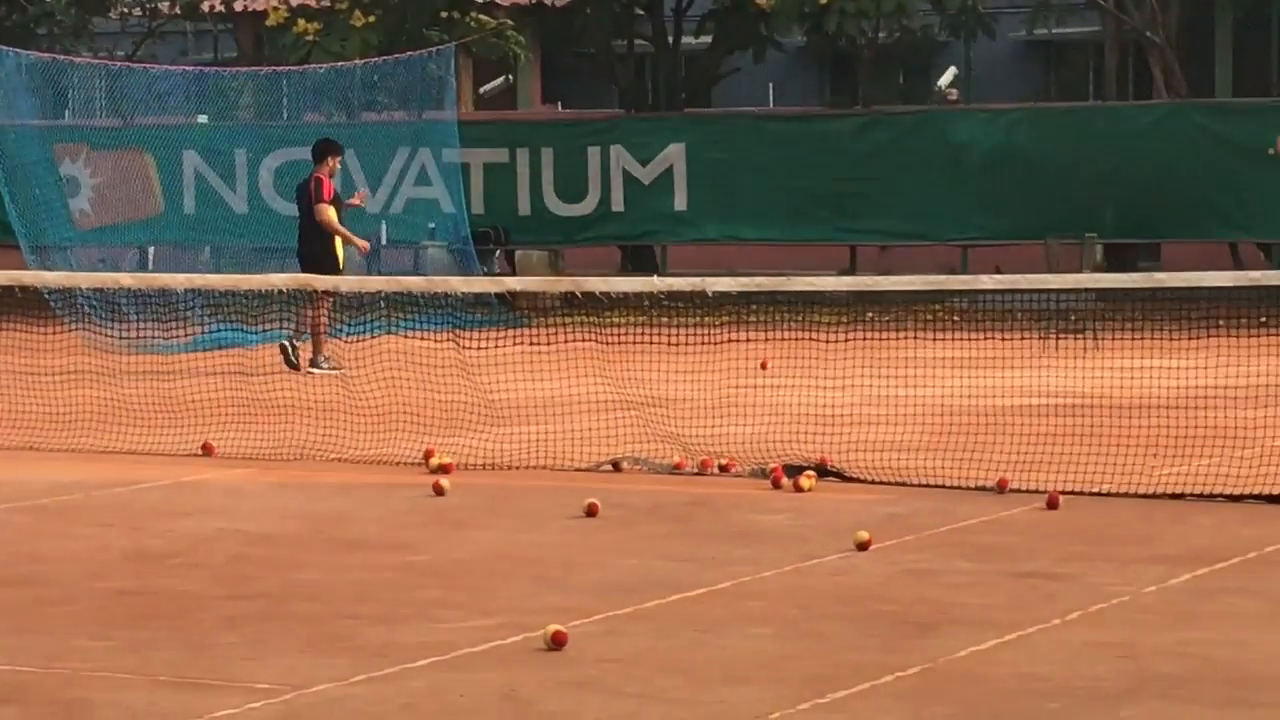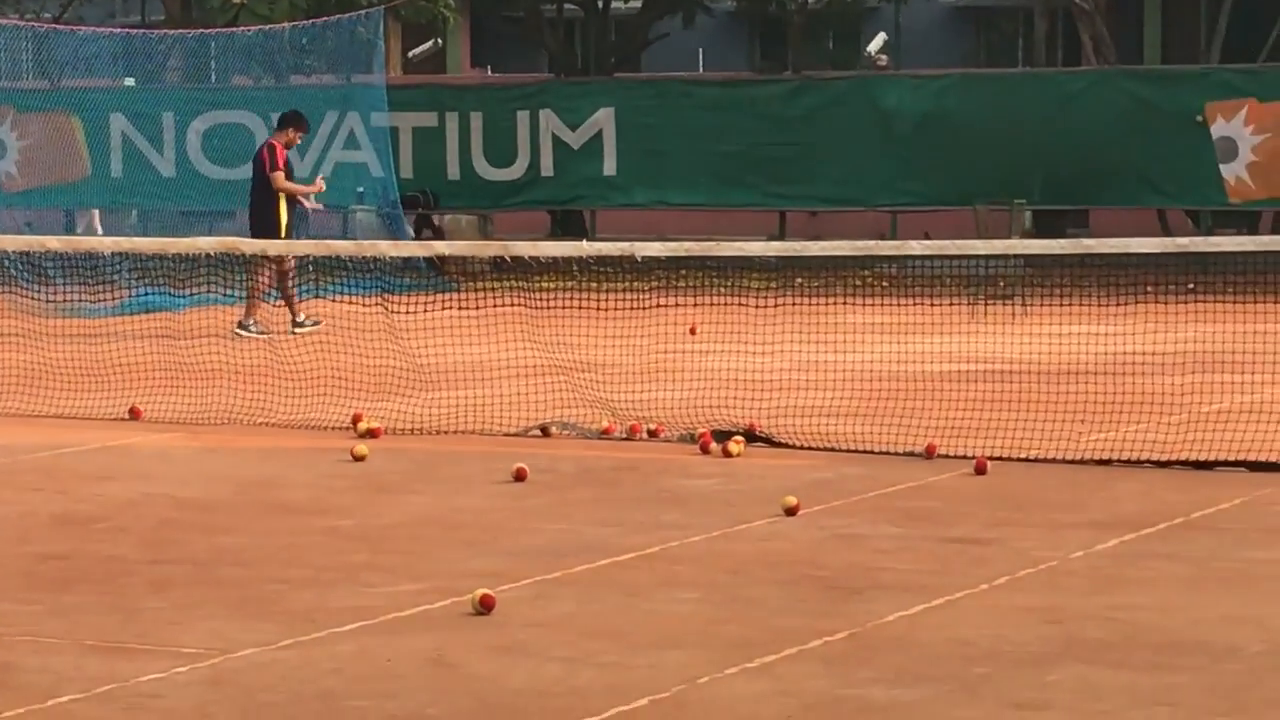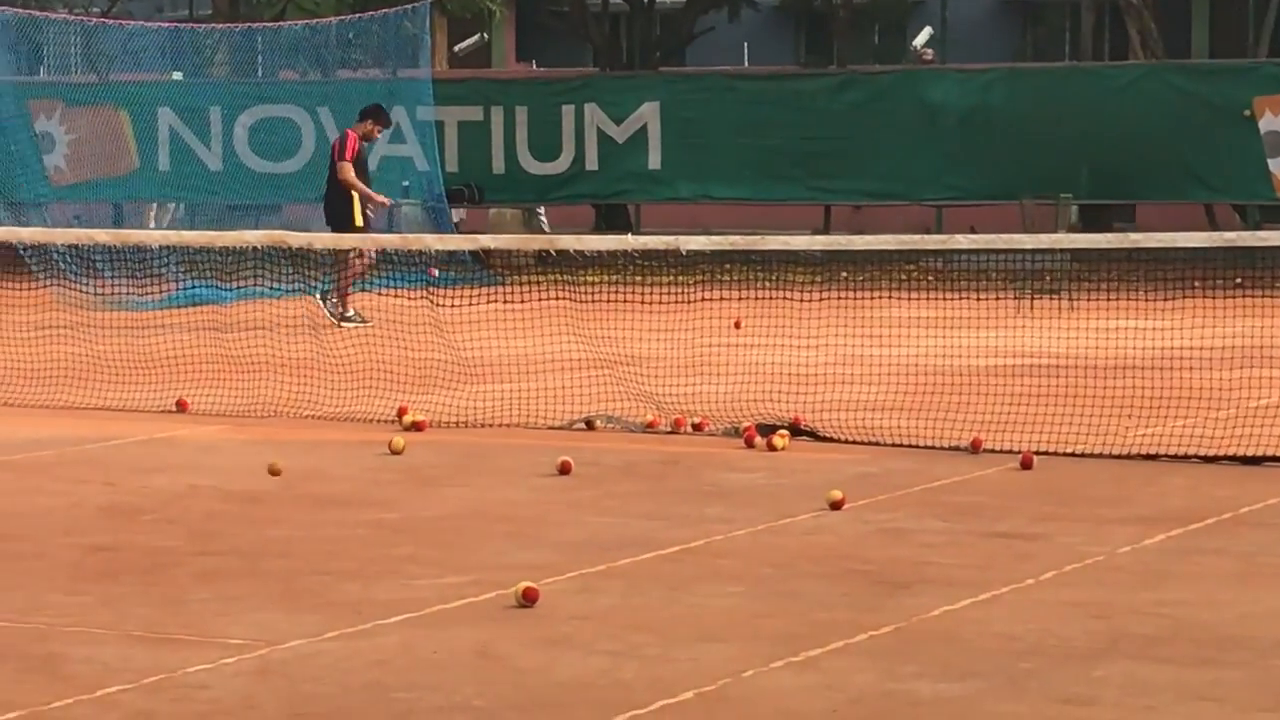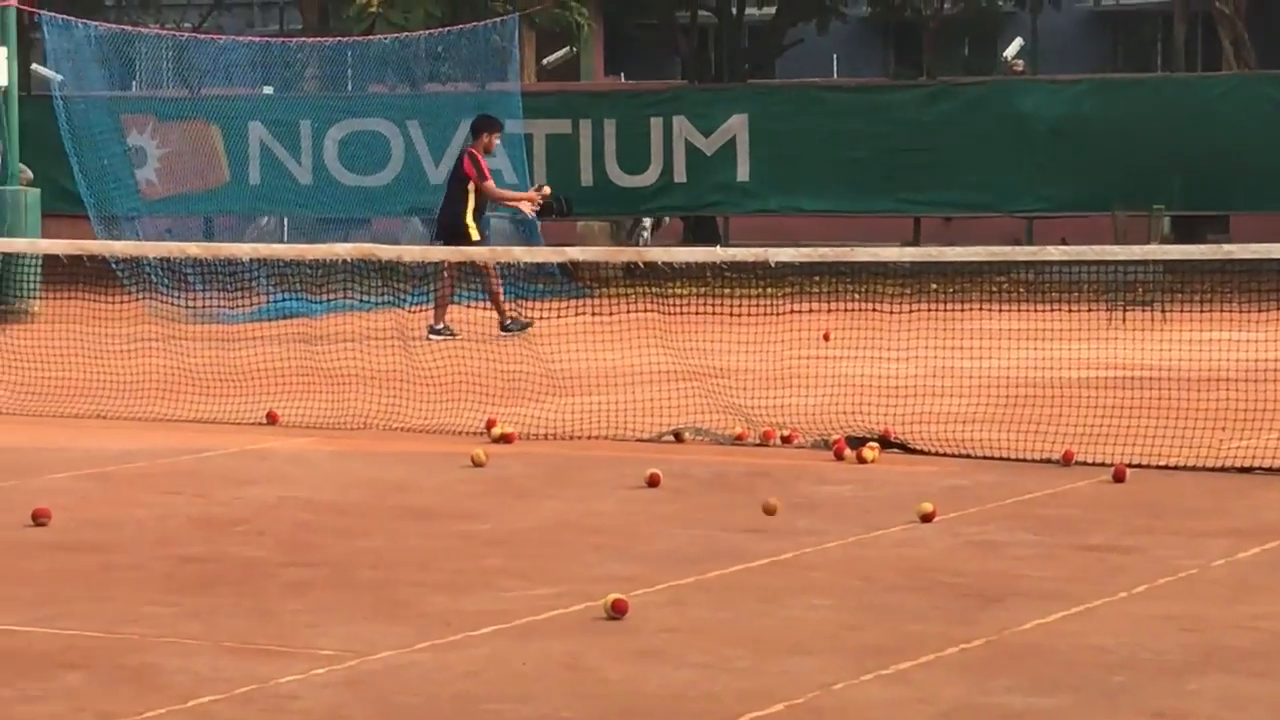
dt=0.3s
person 1, frame 1
left shoulder: (306, 183)
right shoulder: (322, 182)
right elbow: (323, 218)
left wrist: (346, 204)
right wrist: (353, 239)
left hip: (309, 251)
right hip: (324, 253)
left knee: (316, 302)
right knee: (322, 303)
left ankle: (293, 342)
right ankle: (318, 359)
person 1, frame 2
left shoulder: (271, 150)
right shoulder: (274, 149)
right elbow: (279, 184)
left wrist: (302, 200)
right wrist: (311, 189)
left hip: (273, 220)
right hip: (270, 221)
left knee: (286, 268)
right knee: (264, 269)
left ankle: (298, 319)
right ankle: (247, 322)
person 1, frame 3
left shoulder: (355, 142)
right shoulder: (349, 139)
right elbow: (344, 175)
left wrist: (364, 203)
right wrist: (373, 198)
left hip: (343, 210)
right hip: (347, 211)
left knee: (348, 259)
right knee: (365, 257)
left ankle: (345, 311)
right ankle: (332, 298)
person 1, frame 4
left shoulder: (471, 157)
right shoulder: (473, 157)
left elbow: (481, 195)
right elbow: (492, 193)
left wrist: (517, 203)
right wrist: (525, 196)
left hip: (453, 225)
right hip: (463, 226)
left knee: (449, 273)
right knee: (490, 269)
left ankle: (438, 325)
right ankle: (505, 321)
